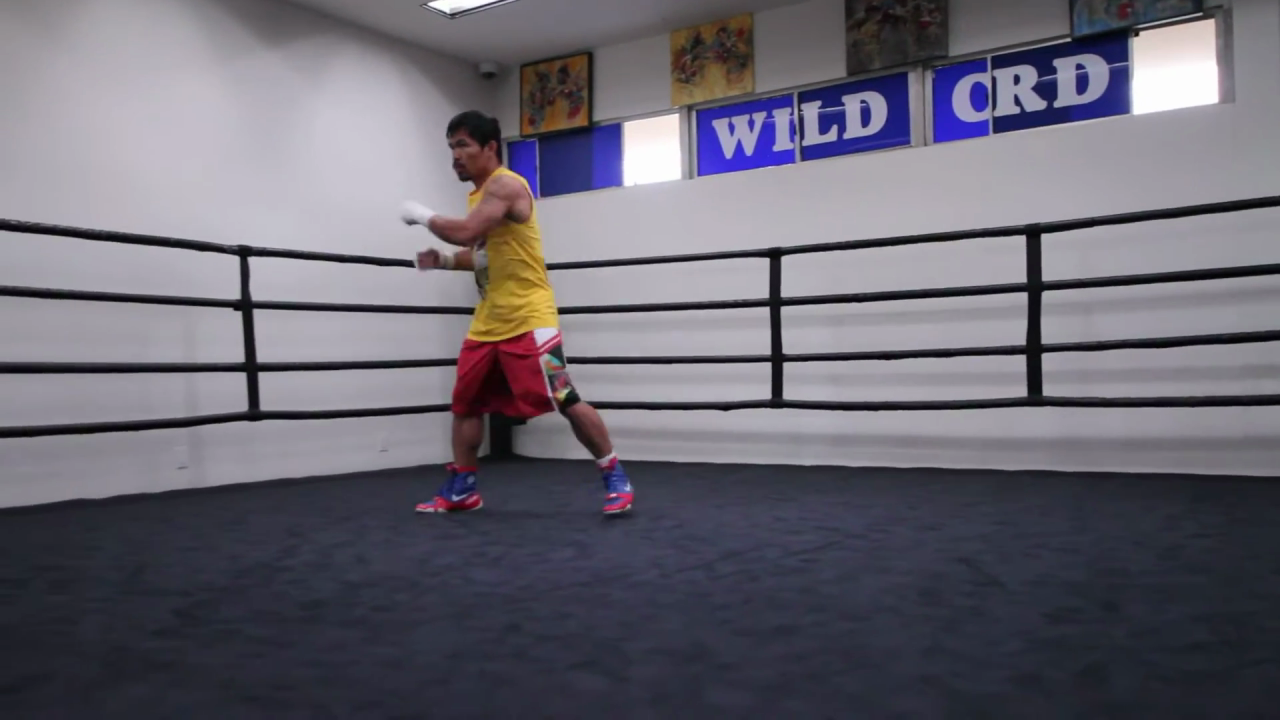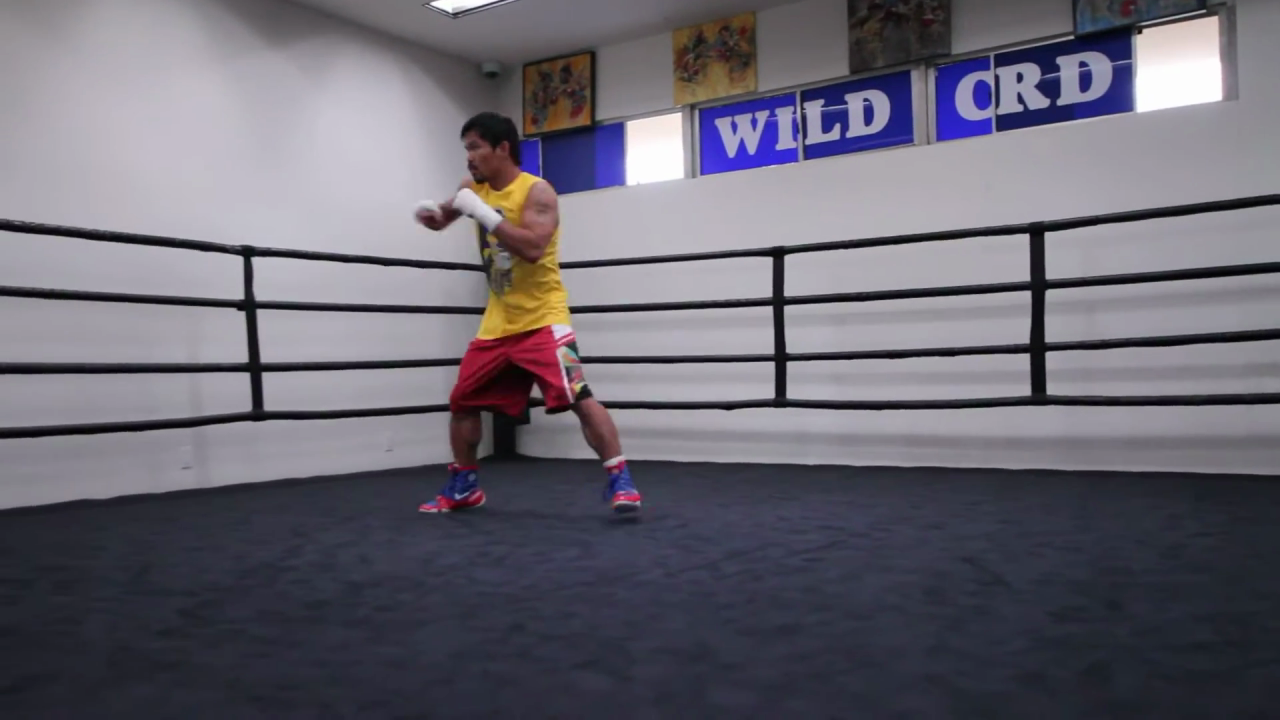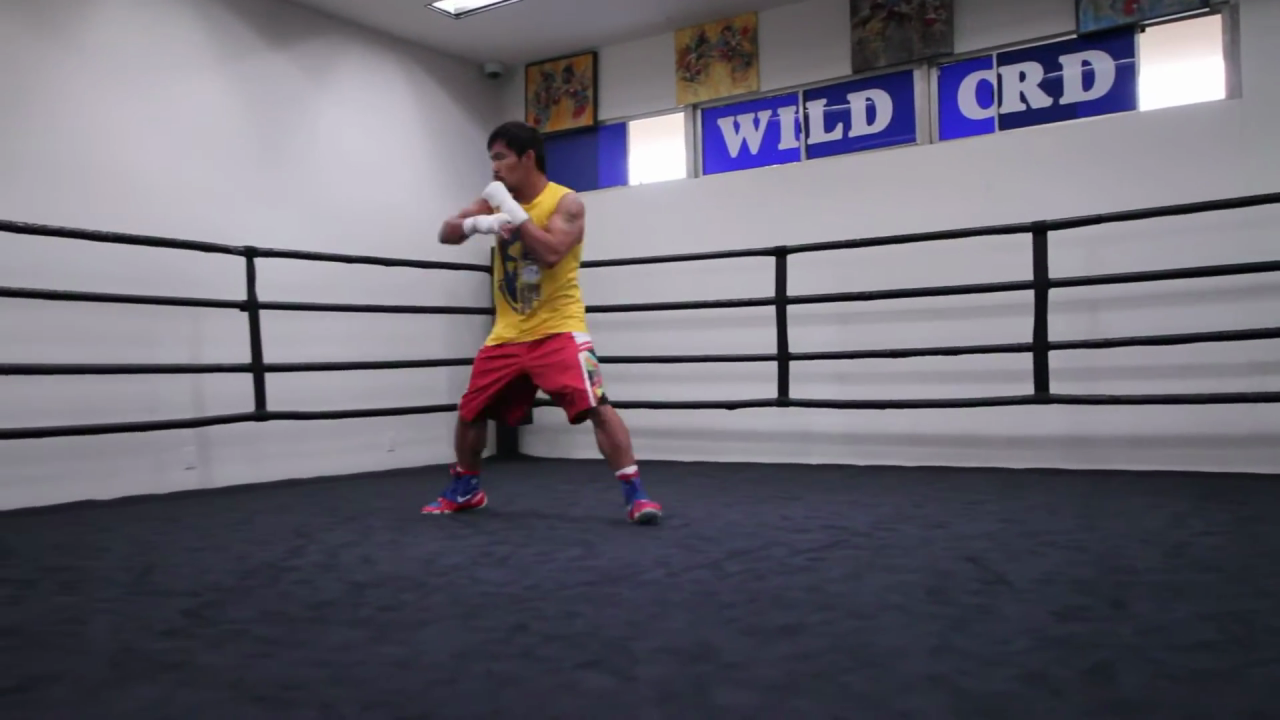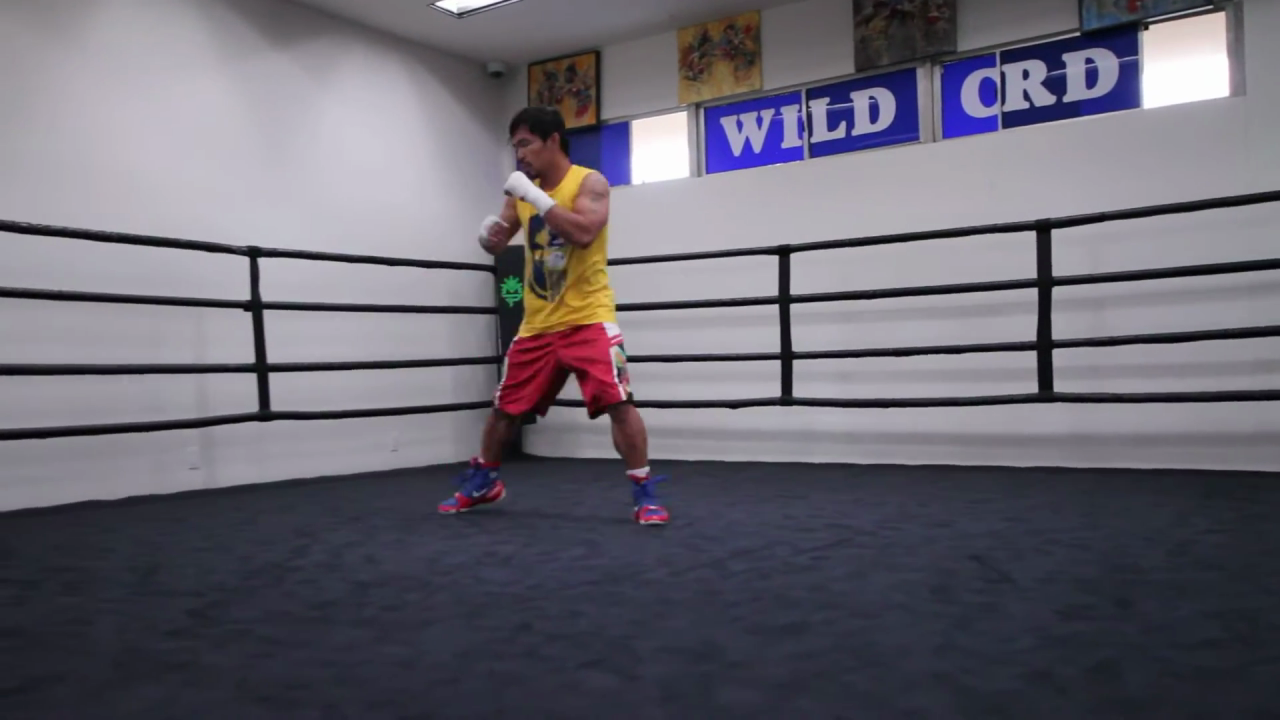
dt=0.1s
person 1, frame 1
left shoulder: (507, 186)
right shoulder: (476, 191)
left elbow: (466, 232)
left wrist: (418, 217)
right wrist: (445, 260)
left hip: (529, 318)
right hip: (488, 324)
left knee: (565, 400)
right knee: (465, 403)
left ankle: (616, 480)
right ankle: (461, 489)
person 1, frame 2
left shoulder: (537, 191)
right shoulder: (475, 188)
left elbow: (533, 250)
right elbow: (442, 219)
left wrist: (482, 213)
right wrist: (430, 210)
left hip: (542, 318)
right hip: (498, 324)
left knee: (577, 397)
right knee: (463, 403)
left ankle: (621, 483)
right ankle: (462, 488)
person 1, frame 3
left shoulder: (566, 201)
right shoulder: (495, 198)
left elbow: (555, 249)
right elbow: (447, 234)
left wrist: (511, 211)
right wrist: (475, 223)
left hip: (559, 327)
right hip: (509, 333)
left knee: (592, 404)
right knee: (470, 413)
left ankle: (635, 492)
right ankle: (463, 489)
person 1, frame 4
left shoulder: (591, 182)
right shoulder: (523, 192)
left elbow: (584, 233)
right elbow: (495, 245)
left wrist: (535, 196)
right wrist: (491, 233)
left hip: (588, 317)
right hip: (538, 324)
left knee: (616, 400)
right knee: (506, 408)
left ankle: (645, 494)
right ankle: (482, 482)
